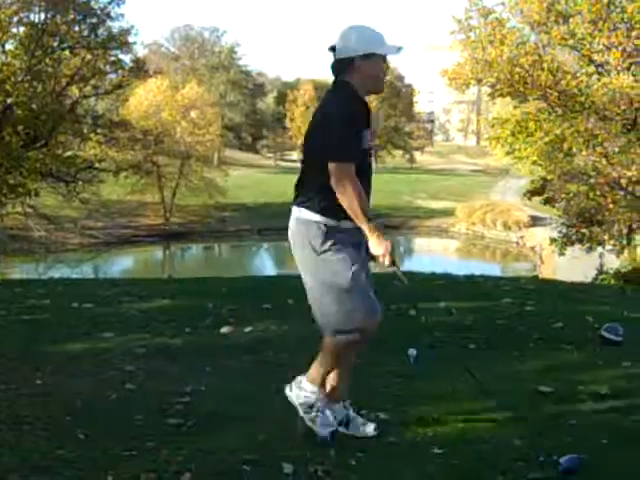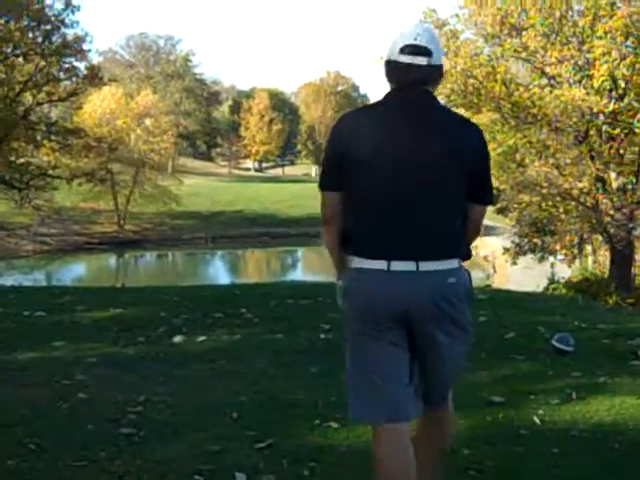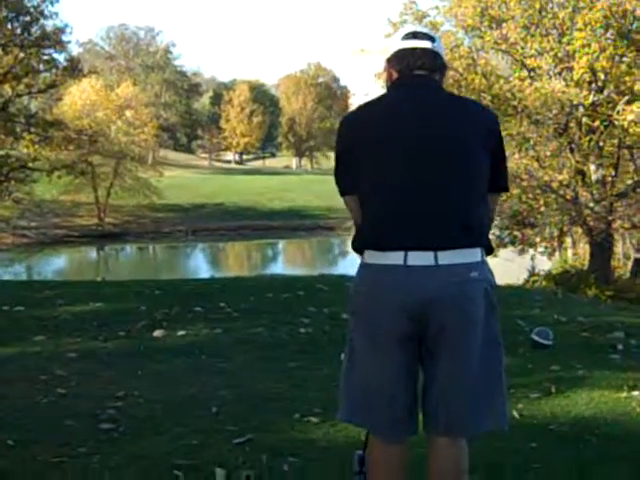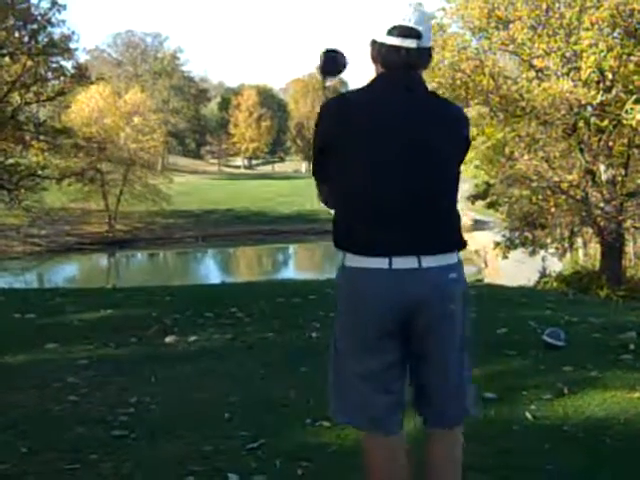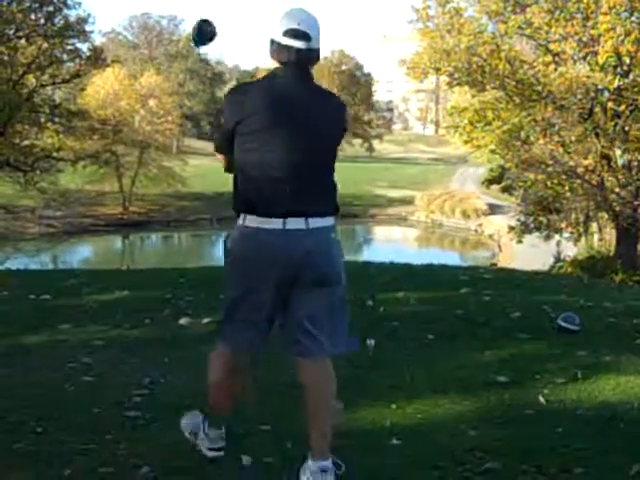
dt=1s
person 1, frame 1
left shoulder: (342, 105)
right shoulder: (346, 110)
right elbow: (344, 182)
left wrist: (364, 230)
right wrist: (373, 234)
left hip: (329, 226)
right hip: (322, 230)
left knee: (338, 318)
right knee: (361, 320)
left ankle: (330, 405)
right ankle: (308, 386)
person 1, frame 2
left shoulder: (351, 127)
right shoulder: (466, 134)
left elbow: (330, 217)
right elbow: (474, 221)
left wrist: (344, 274)
left hip: (371, 280)
right hip: (442, 281)
left knee: (390, 417)
right knee: (438, 396)
person 1, frame 3
left shoulder: (357, 124)
right shoulder: (480, 119)
left elbow: (359, 213)
right elbow: (488, 209)
left hip: (384, 277)
right hip: (461, 276)
left knee: (386, 426)
right knee: (450, 427)
person 1, frame 4
left shoulder: (338, 112)
right shoulder: (453, 118)
left elbow: (326, 194)
left hip: (367, 277)
right hip: (439, 275)
left knee: (380, 420)
right knee: (444, 417)
person 1, frame 5
left shoulder: (243, 98)
right shoulder: (333, 108)
left elbow: (226, 161)
left hip: (260, 237)
right hip: (318, 235)
left knee: (233, 341)
right knee: (315, 353)
left ankle: (212, 431)
